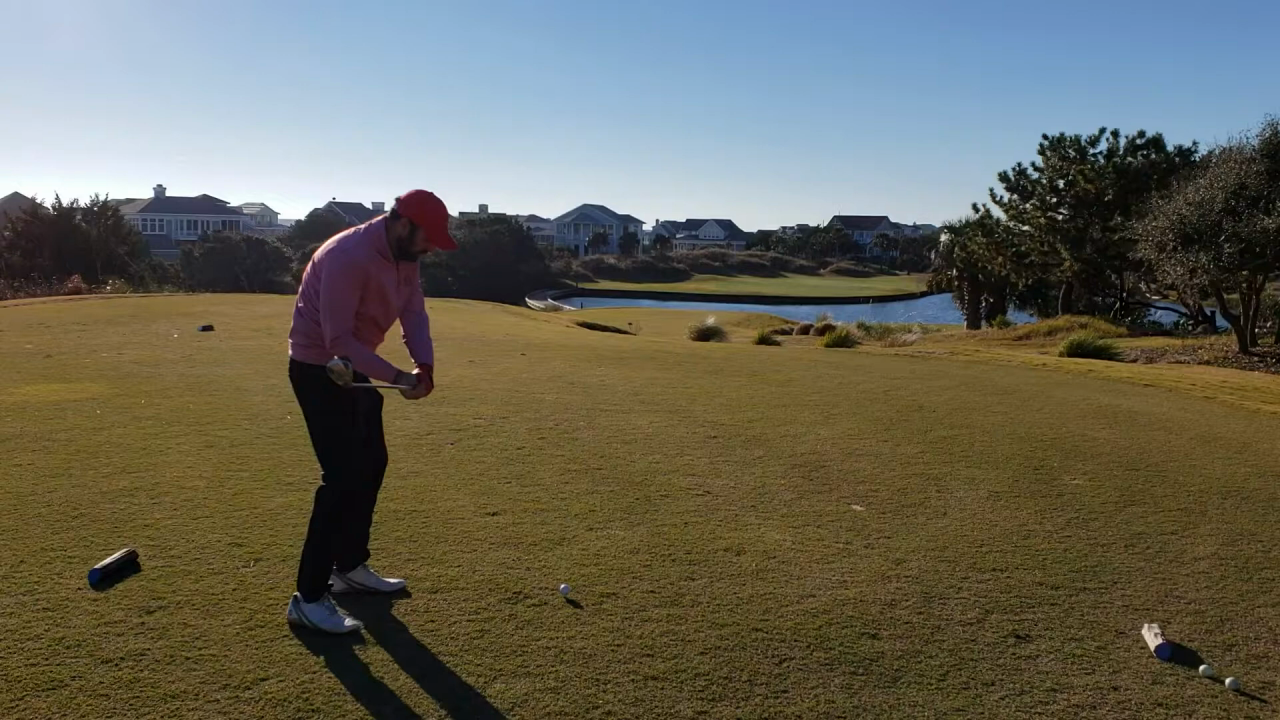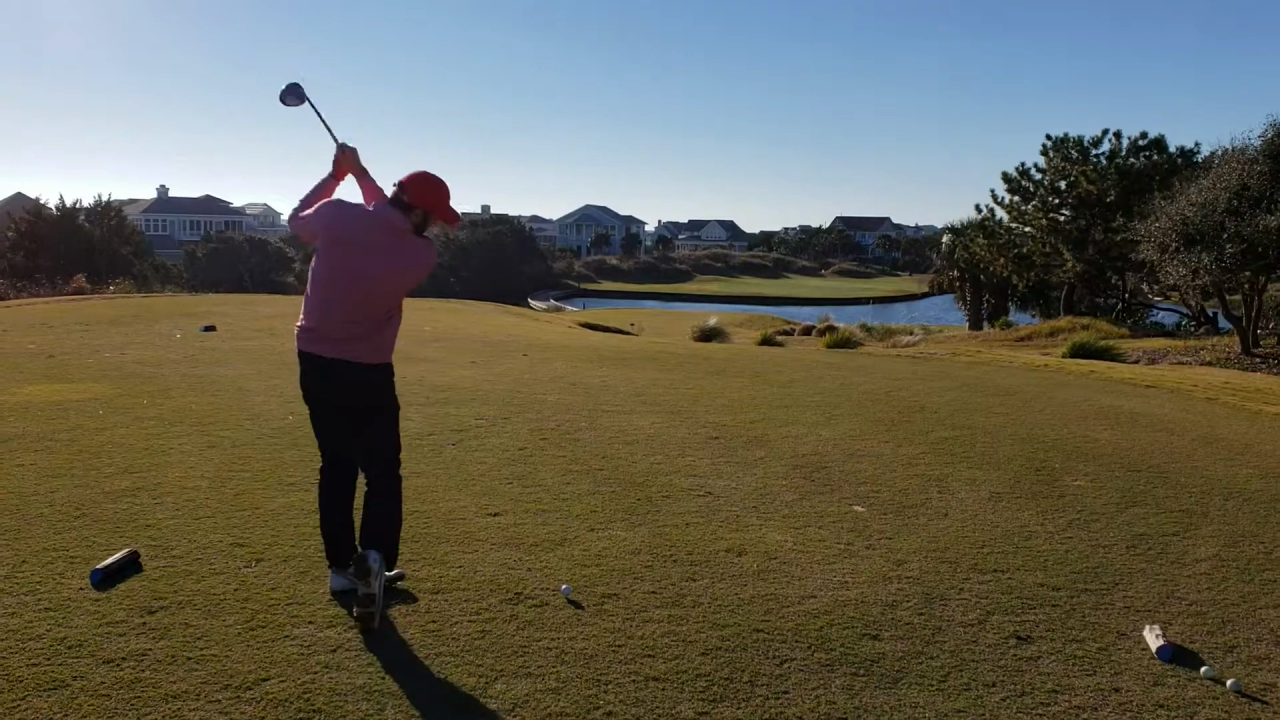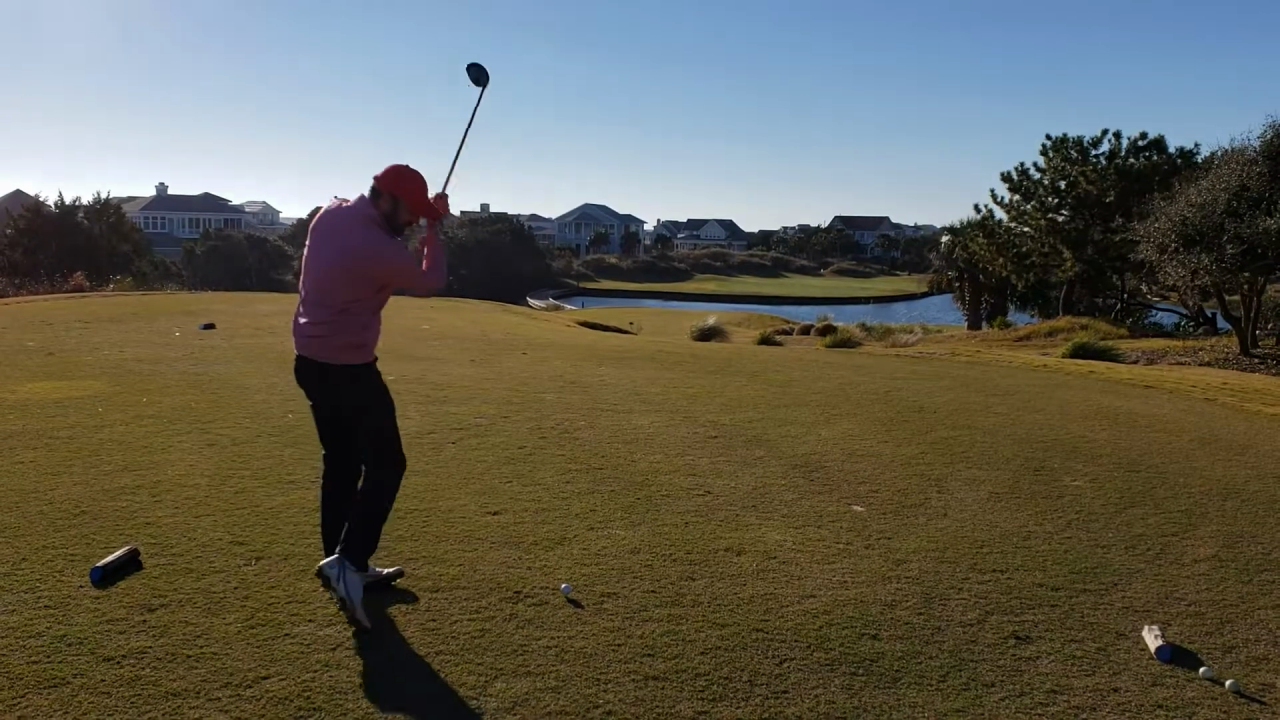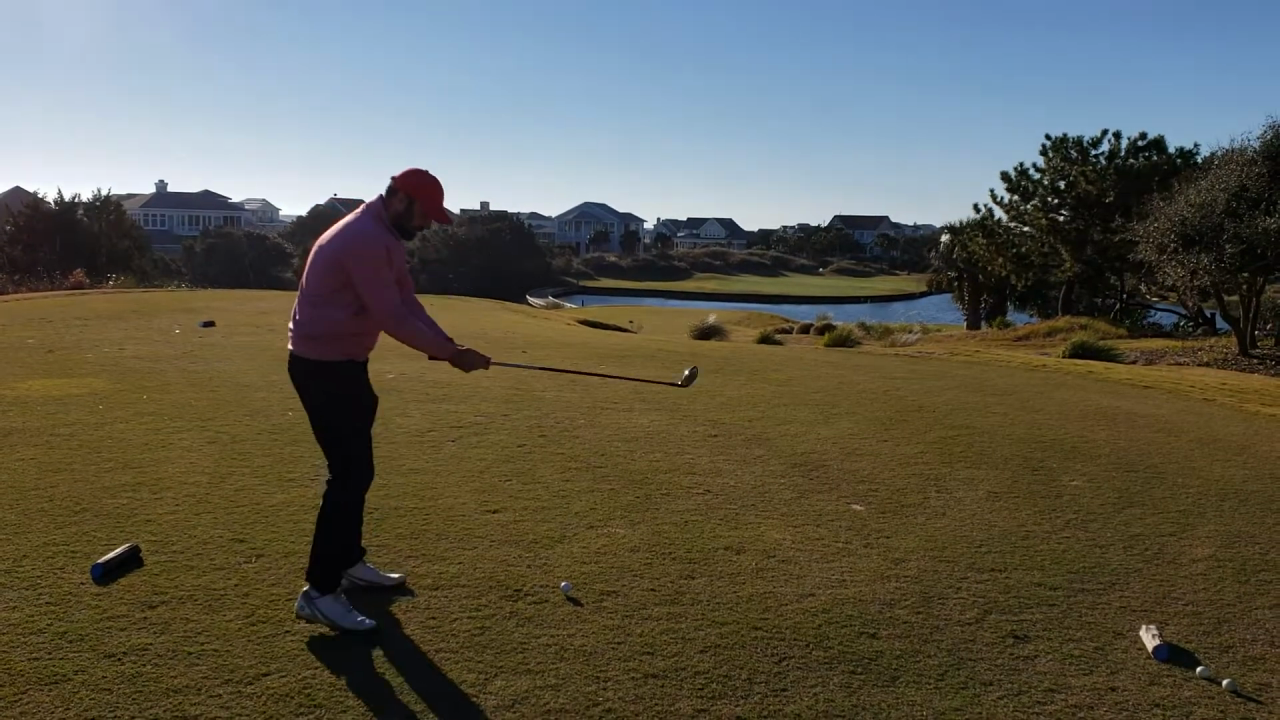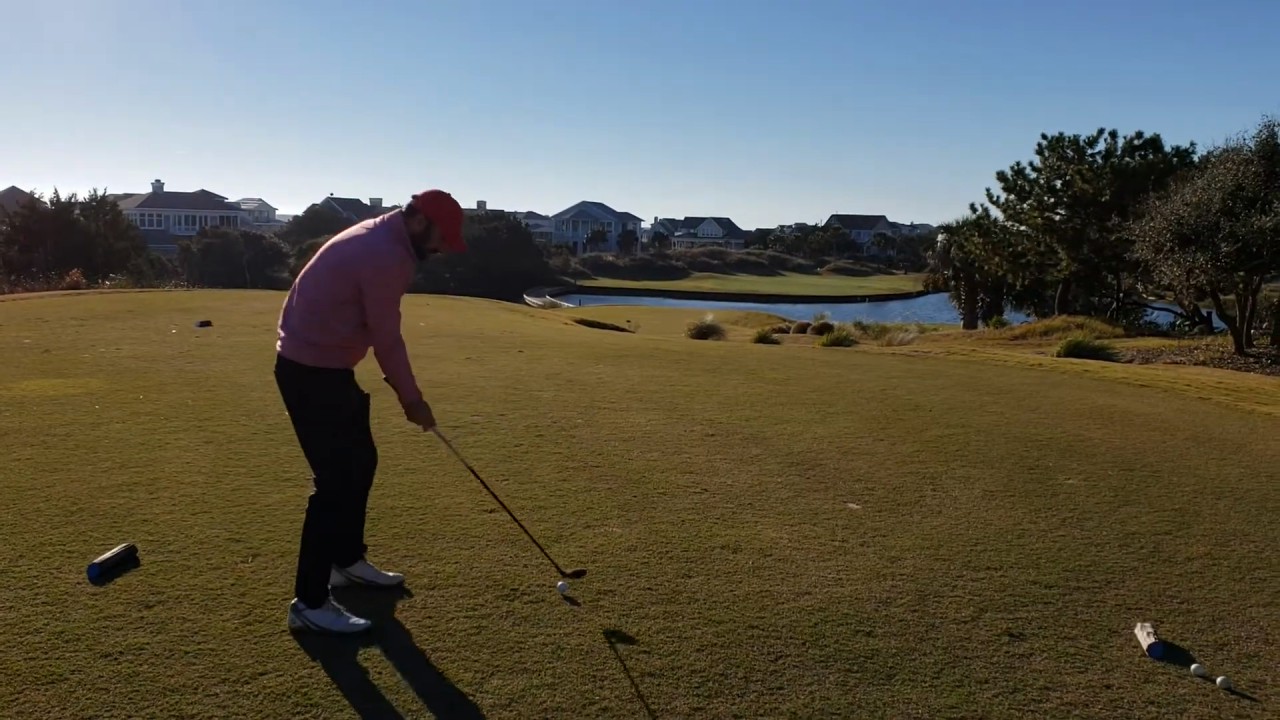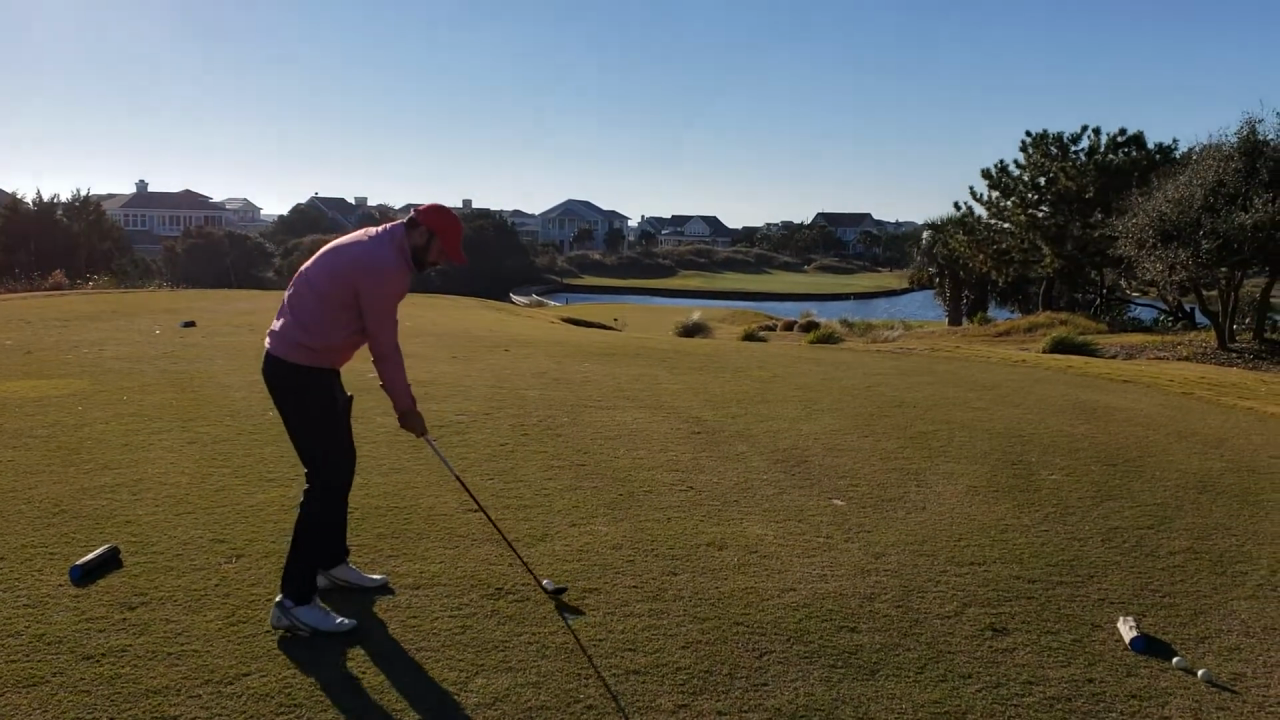
dt=0.5s
person 1, frame 1
left shoulder: (400, 252)
right shoulder: (349, 259)
left elbow: (414, 314)
right elbow: (339, 340)
left wrist: (423, 365)
right wrist: (397, 375)
left hip: (359, 370)
right hip: (322, 371)
left knee: (369, 468)
right knee: (345, 477)
left ankle: (349, 566)
right ankle: (309, 596)
person 1, frame 2
left shoulder: (335, 218)
right shoulder: (422, 254)
left elbow: (297, 222)
left wrist: (335, 175)
right wrist: (359, 171)
left hip: (315, 364)
right hip: (368, 374)
left knee: (337, 462)
right knee: (382, 472)
left ankle: (343, 567)
right ankle: (374, 556)
person 1, frame 3
left shoulder: (332, 214)
right shoulder: (379, 251)
right elbow: (429, 283)
left wrist: (428, 223)
right wrist: (436, 230)
left hip: (312, 360)
right hip: (347, 369)
left knee: (341, 461)
right knee: (386, 464)
left ankle: (344, 561)
right ankle: (348, 561)
person 1, frame 4
left shoulder: (381, 237)
right shoulder: (364, 239)
left elbow: (406, 304)
right elbow: (392, 318)
left wrist: (449, 345)
right wrist: (449, 351)
left hip: (338, 361)
right hip: (324, 365)
left knee: (352, 467)
right knee: (352, 471)
left ankle: (347, 563)
right ankle: (320, 591)
person 1, frame 5
left shoulder: (380, 241)
right shoulder: (384, 255)
left elbow: (381, 333)
right elbow: (386, 339)
left wrist: (406, 391)
right wrist: (412, 398)
left hip: (325, 365)
right hip: (311, 371)
left knee: (359, 462)
right knee: (337, 479)
left ankle: (347, 561)
right ankle: (309, 602)
person 1, frame 6
left shoulder: (380, 250)
right shoulder: (383, 265)
left elbow: (381, 343)
right elbow: (384, 347)
left wrist: (403, 397)
right wrist: (406, 407)
left hip: (308, 362)
right hip: (298, 367)
left knee: (339, 466)
right knee: (329, 475)
left ankle: (330, 563)
right ankle: (295, 599)
